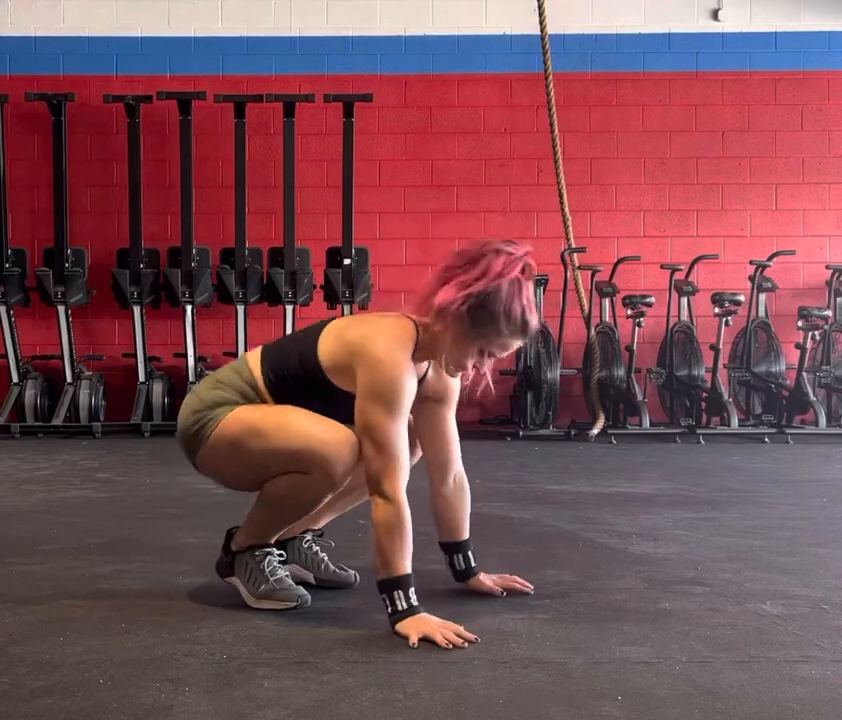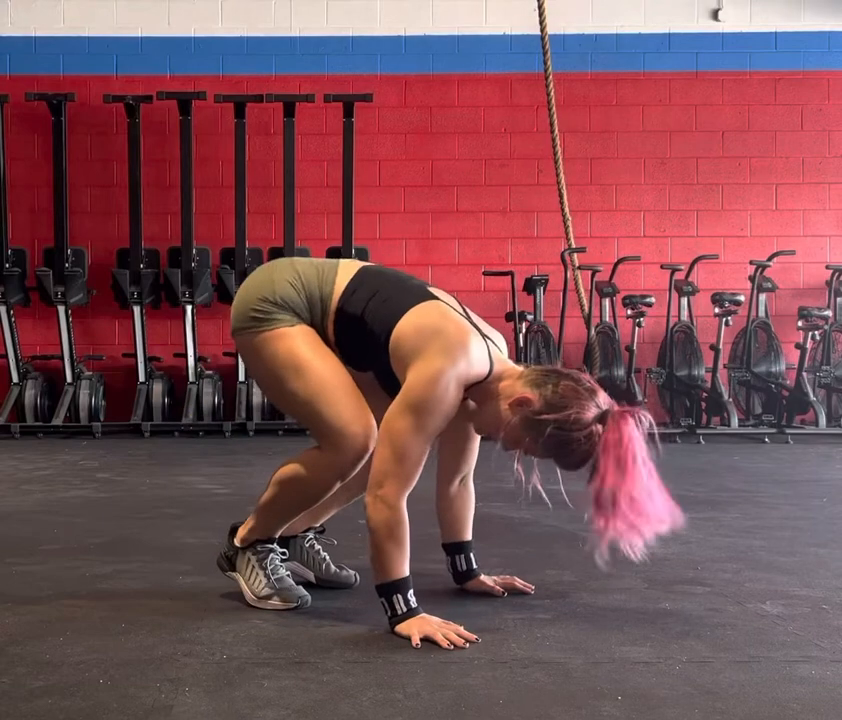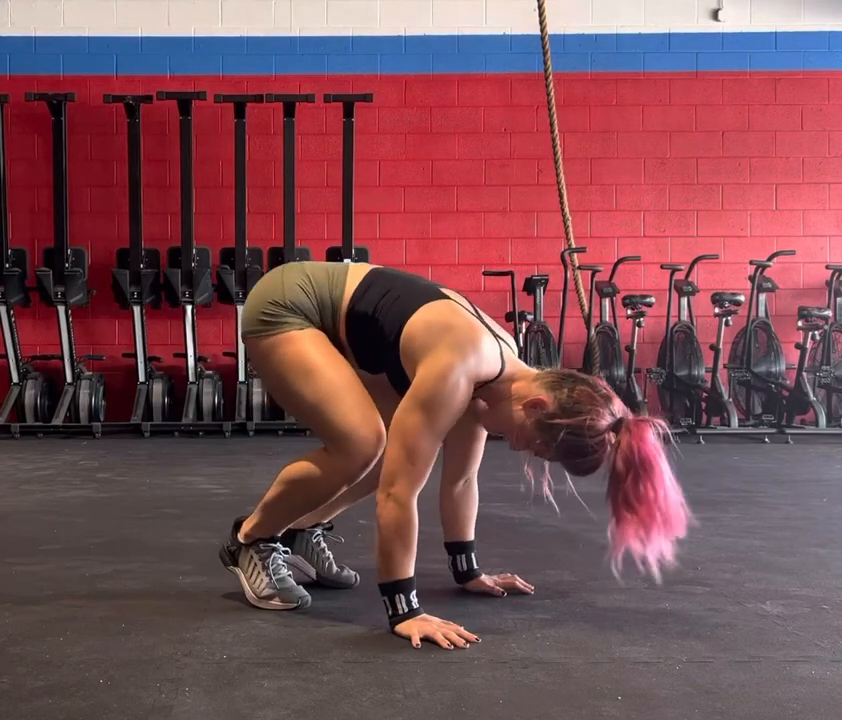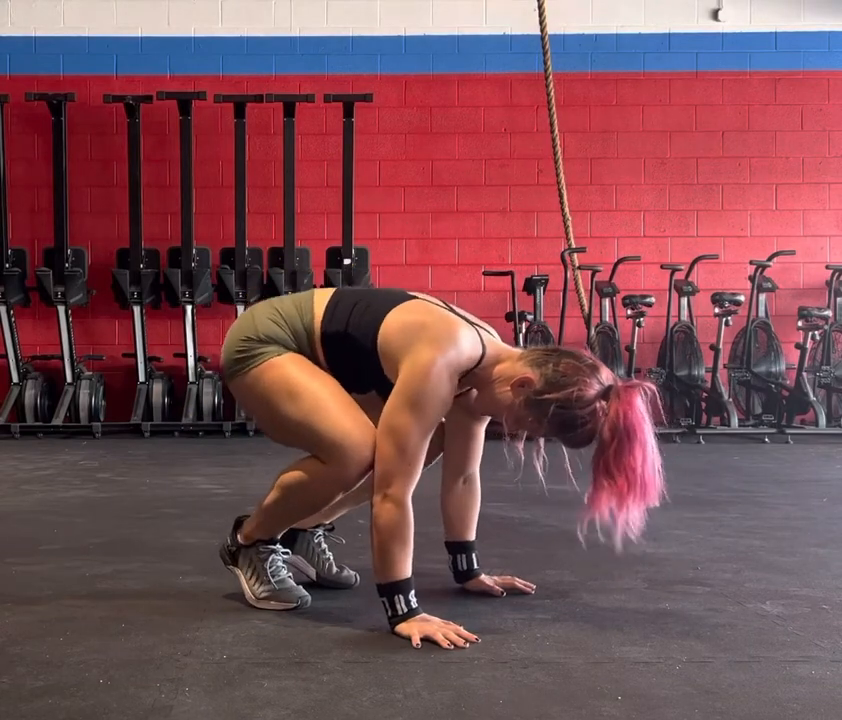
dt=0.7s
person 1, frame 1
left shoulder: (434, 368)
right shoulder: (389, 355)
left elbow: (449, 473)
right elbow: (388, 490)
left wrist: (467, 570)
right wrist: (405, 608)
left hip: (259, 407)
right hip: (215, 419)
left knee: (403, 447)
right knee: (336, 450)
left ankle: (292, 539)
right ankle: (246, 551)
person 1, frame 2
left shoulder: (491, 370)
right shoulder: (448, 373)
left elbow: (456, 478)
right elbow: (387, 492)
left wrist: (467, 572)
right wrist: (404, 610)
left hip: (320, 310)
right hip: (275, 302)
left knee: (391, 445)
right knee: (352, 443)
left ankle: (293, 536)
right ankle: (248, 544)
person 1, frame 3
left shoulder: (502, 370)
right shoulder: (458, 370)
left elbow: (459, 475)
right elbow: (396, 490)
left wrist: (467, 569)
right wrist: (403, 611)
left hip: (333, 313)
right hip: (286, 305)
left knee: (412, 448)
right knee: (362, 446)
left ankle: (300, 531)
right ankle: (250, 539)
person 1, frame 4
left shoulder: (485, 364)
right shoulder: (440, 363)
left elbow: (462, 475)
right elbow: (392, 490)
left wrist: (468, 570)
right wrist: (404, 610)
left hip: (315, 349)
right hip: (264, 340)
left knee: (423, 441)
right knee: (357, 451)
left ankle: (302, 531)
right ankle: (250, 541)
